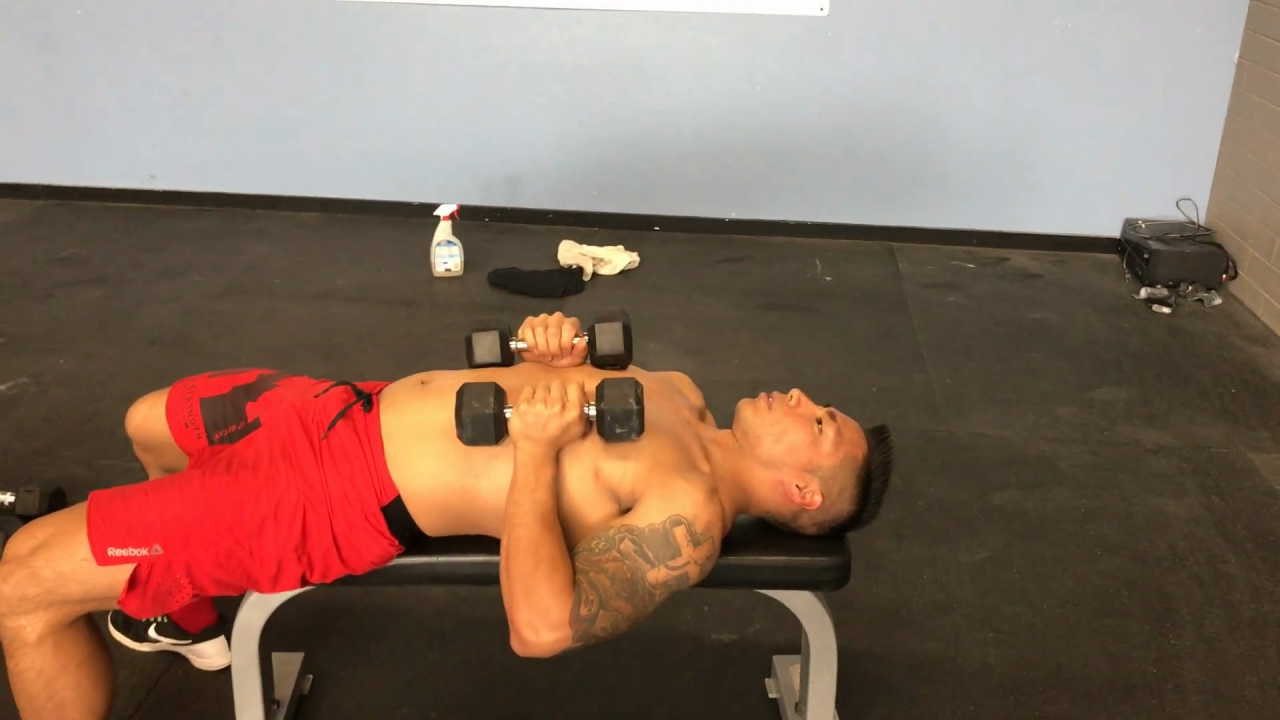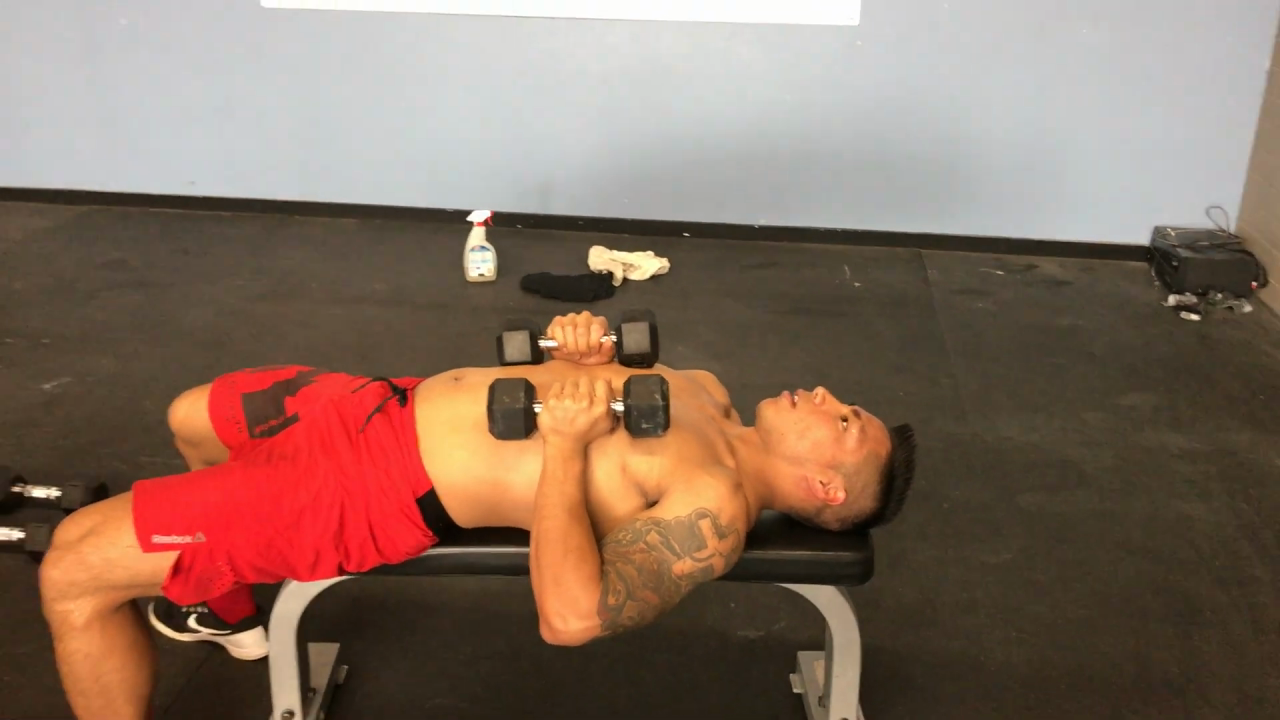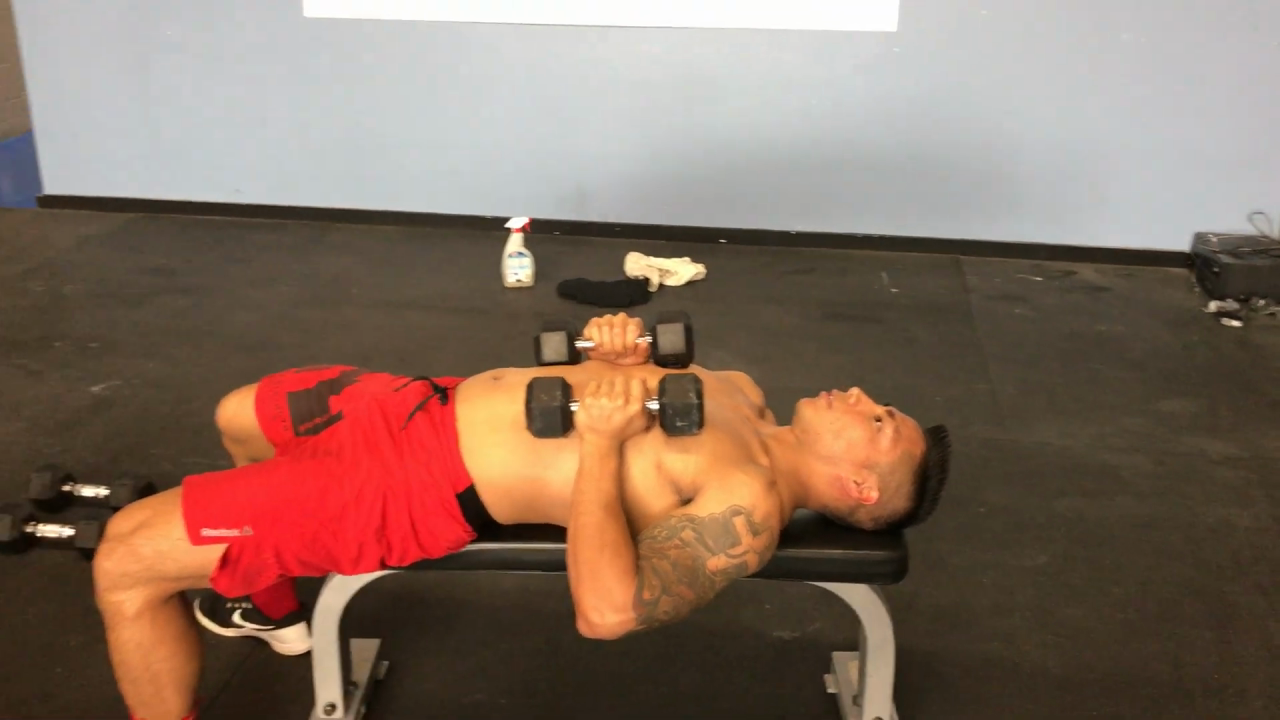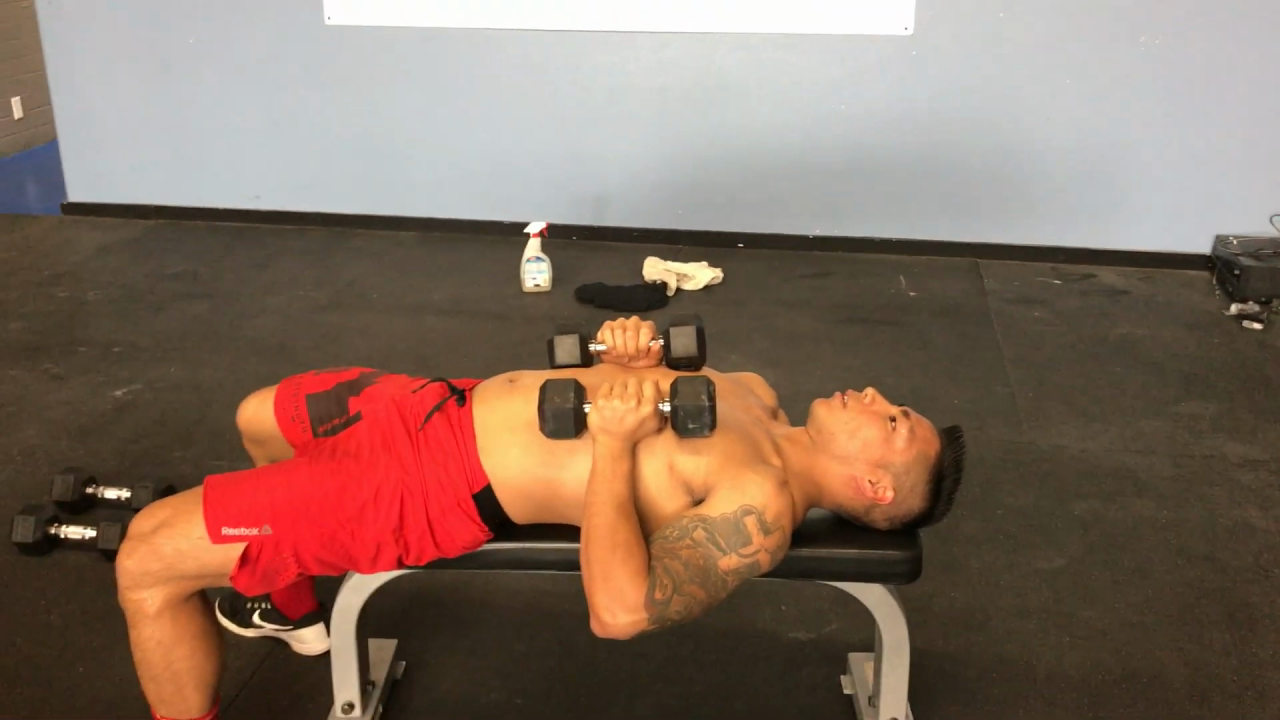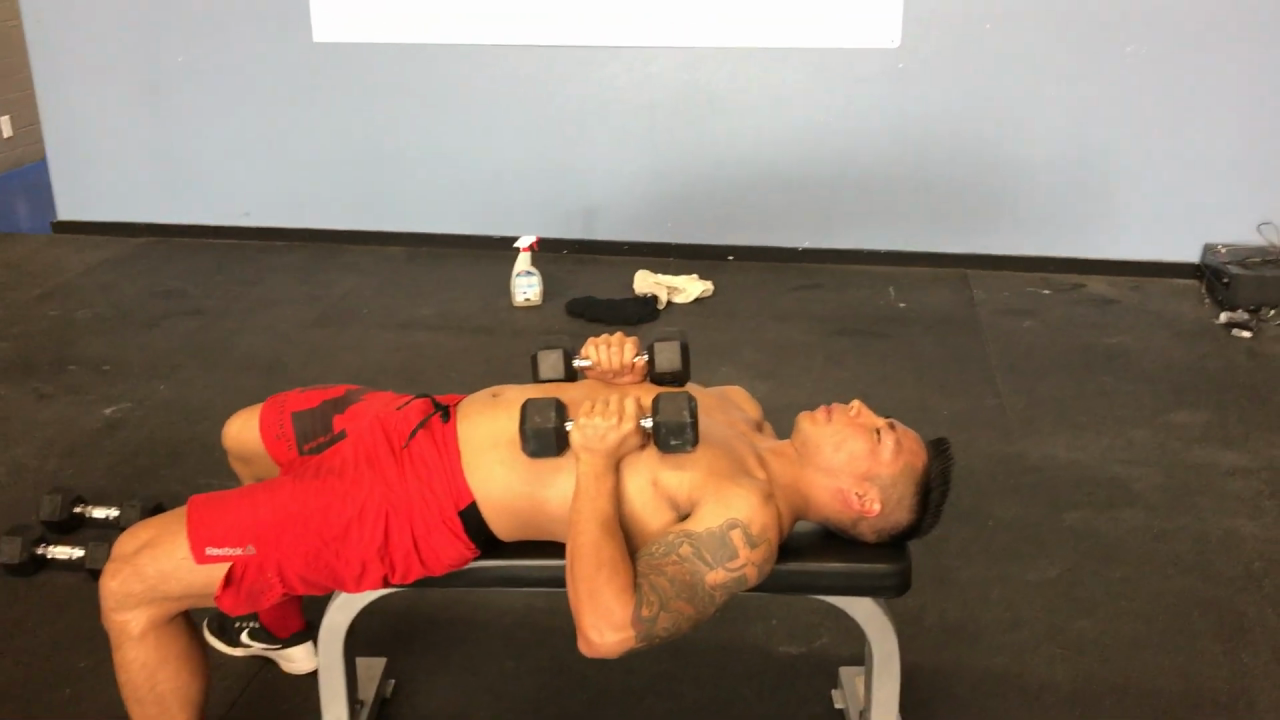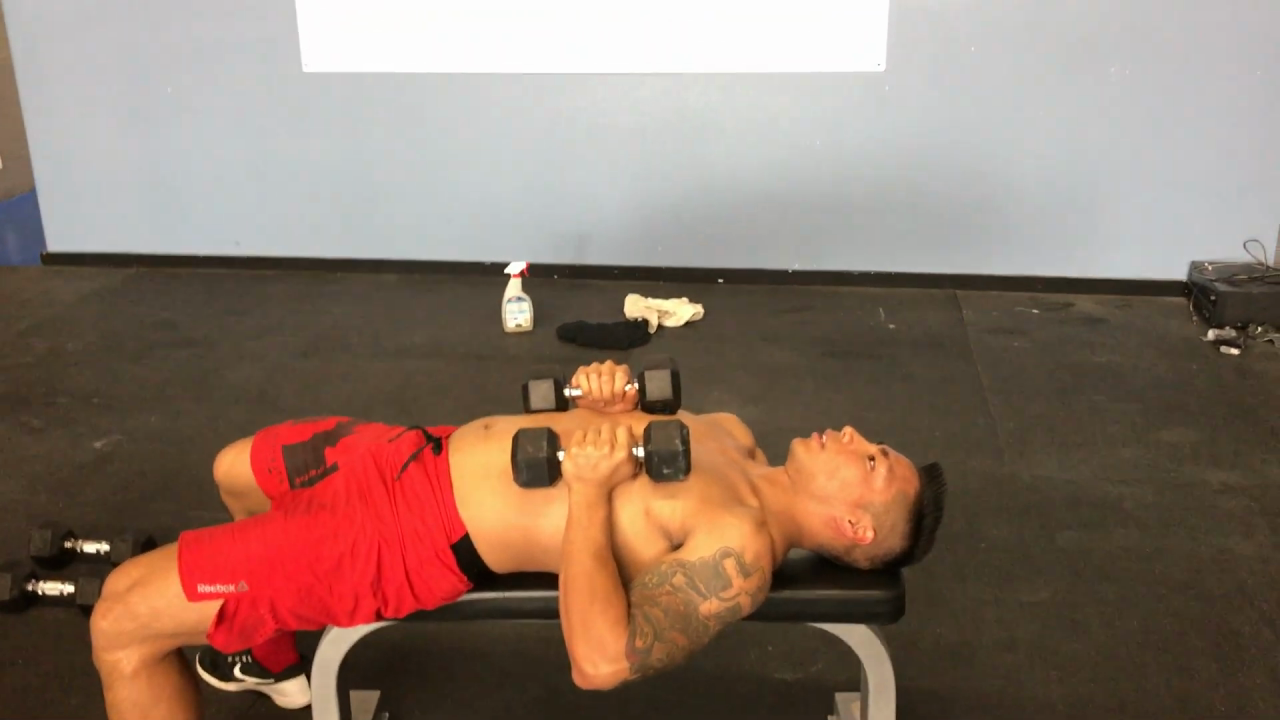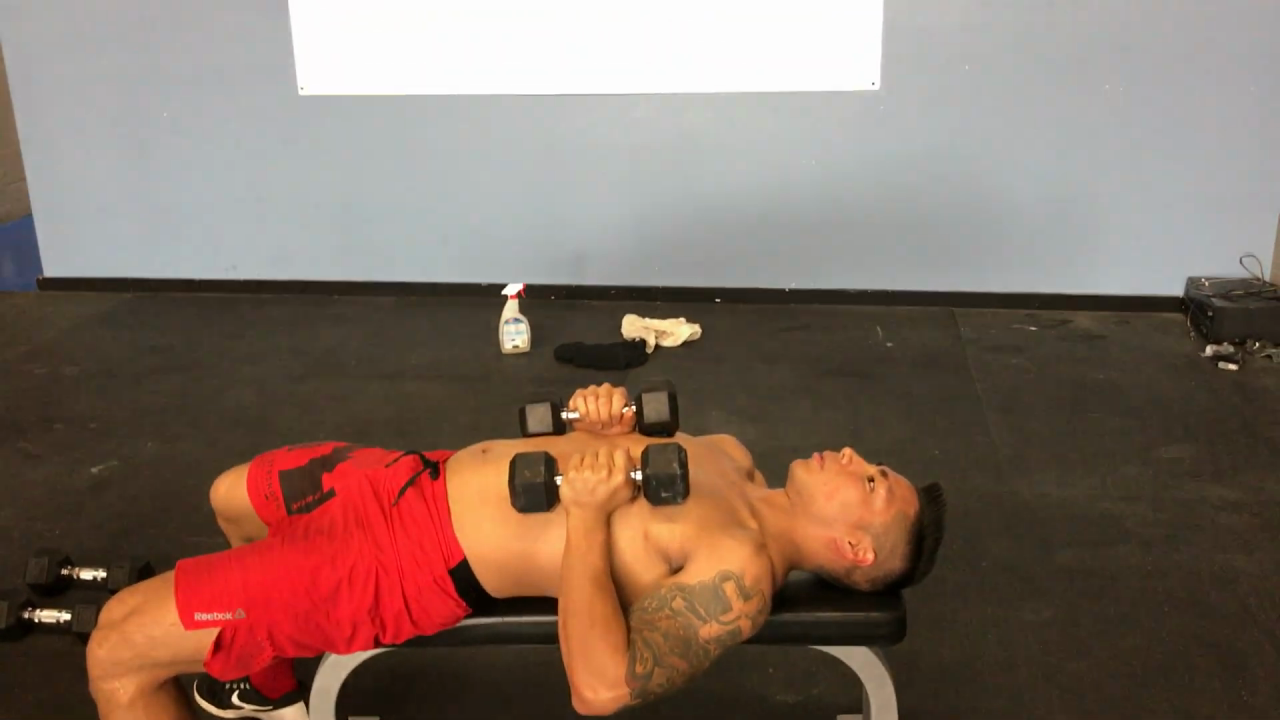
dt=0.3s
person 1, frame 1
left shoulder: (690, 518)
right shoulder: (678, 395)
left elbow: (541, 626)
left wrist: (534, 449)
right wrist: (548, 351)
left hip: (347, 496)
right knee: (151, 423)
right ankle: (187, 617)
person 1, frame 2
left shoulder: (714, 512)
right shoulder: (706, 393)
left elbow: (569, 615)
right elbow: (613, 383)
left wrist: (564, 443)
right wrist: (580, 347)
left hip: (381, 488)
left knee: (75, 567)
right knee: (193, 419)
right ankle: (227, 607)
person 1, frame 3
left shoulder: (748, 510)
right shoulder: (743, 394)
left elbow: (605, 610)
left wrist: (601, 441)
right wrist: (615, 350)
left hip: (422, 484)
left knee: (126, 560)
right knee: (239, 417)
right ankle: (269, 605)
person 1, frame 4
left shoulder: (761, 508)
right shoulder: (755, 395)
left elbow: (617, 610)
left wrist: (614, 442)
right wrist: (630, 352)
left hip: (440, 484)
left knee: (148, 559)
right knee: (259, 419)
right ankle: (289, 605)
person 1, frame 5
left shoulder: (748, 524)
right shoulder: (740, 409)
left elbow: (606, 628)
left wrist: (597, 459)
right wrist: (613, 370)
left hip: (427, 502)
left knee: (131, 578)
right knee: (245, 437)
right ankle: (278, 624)
person 1, frame 6
left shoulder: (740, 551)
right shoulder: (733, 437)
left wrist: (589, 488)
right wrist: (605, 397)
left hip: (415, 536)
left knee: (123, 616)
right knee: (237, 471)
person 1, frame 7
left shoulder: (740, 574)
right shoulder: (732, 458)
left wrist: (588, 513)
right wrist: (601, 424)
left hip: (417, 560)
left knee: (118, 644)
right knee: (233, 496)
